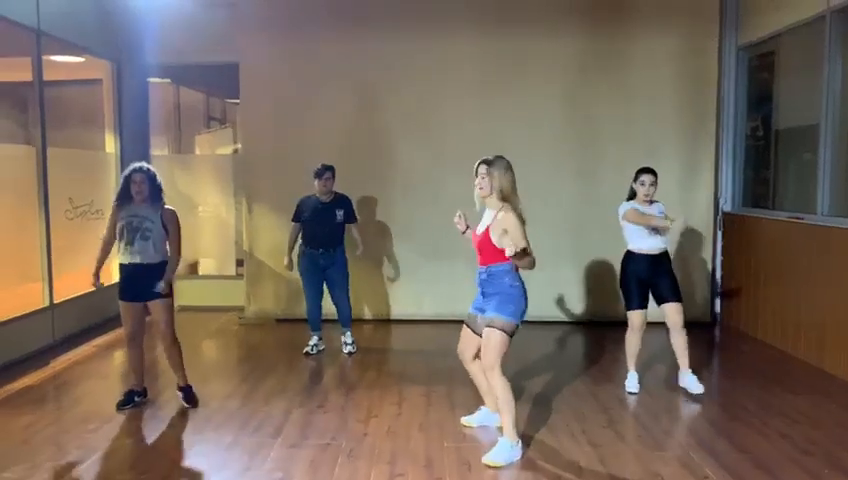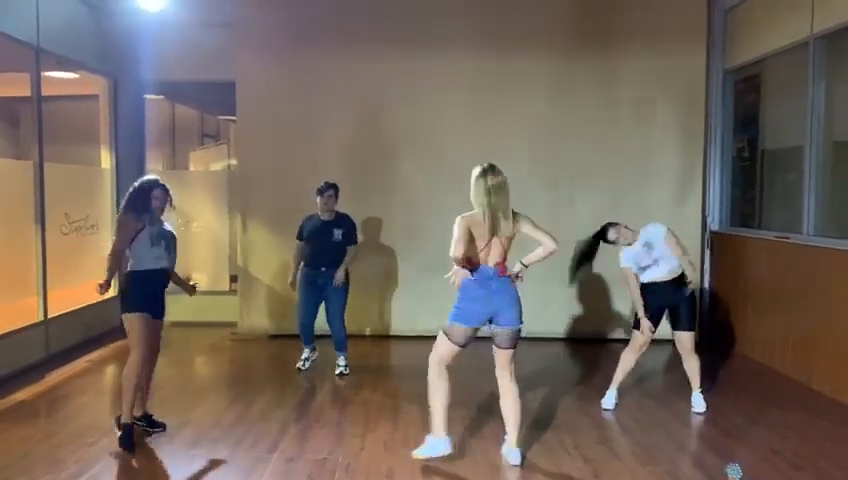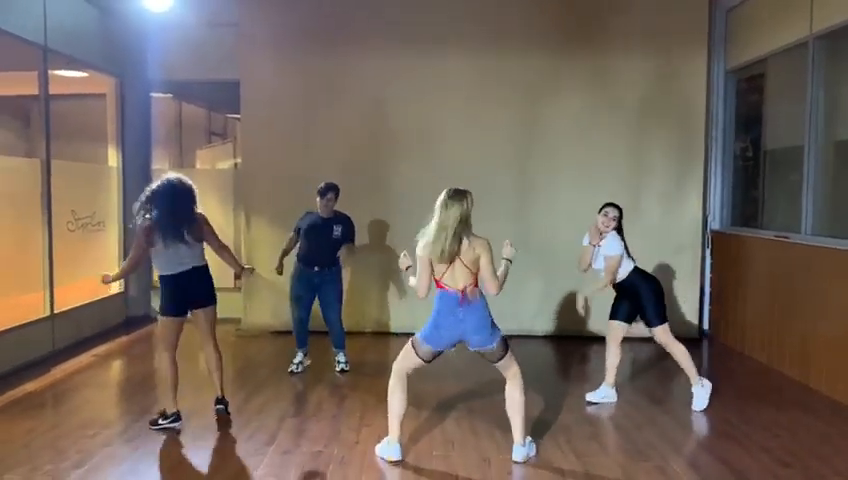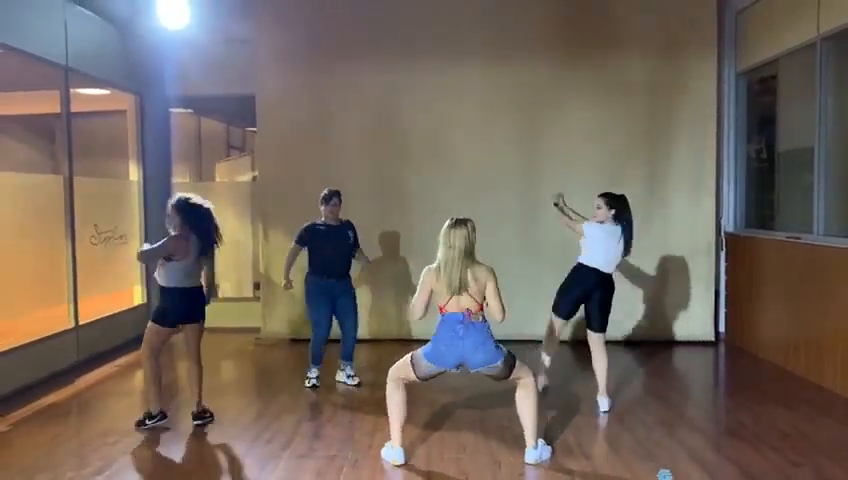
dt=1s
person 1, frame 1
left shoulder: (508, 215)
right shoulder: (487, 213)
left elbow: (529, 262)
left wrist: (516, 254)
right wrist: (465, 231)
left hip: (505, 291)
right hip: (486, 291)
left knee: (490, 364)
right knee: (466, 353)
left ankle: (511, 442)
right ankle: (491, 410)
person 1, frame 2
left shoulder: (467, 220)
right shoulder: (515, 219)
left elbow: (457, 252)
right elbow: (551, 245)
left wrist: (461, 268)
right wrist: (521, 266)
left hip: (475, 295)
right hip: (506, 295)
left knee: (437, 364)
right knee: (505, 373)
left ankle: (438, 438)
right ankle: (512, 447)
person 1, frame 3
left shoulder: (428, 244)
right shoulder: (480, 244)
left elbow: (422, 290)
right elbow: (493, 289)
left wrist: (408, 268)
right wrist: (506, 260)
left hip: (444, 319)
right hip: (477, 319)
left knee: (399, 371)
right knee: (513, 374)
left ankle: (392, 445)
right ankle: (521, 445)
person 1, frame 4
left shoulder: (431, 273)
right shoulder: (485, 272)
left elbow: (416, 314)
right elbow: (498, 315)
left hip: (445, 342)
right hip: (480, 343)
left knee: (395, 377)
right knee: (526, 378)
left ankle: (395, 449)
right ankle: (533, 449)
person 2, frame 1
left shoulder: (165, 213)
right shoulder: (120, 211)
left elbow: (176, 250)
right elbow: (107, 243)
left wrist: (167, 279)
right wrist: (96, 272)
left hip: (156, 276)
right hip: (129, 277)
left knee: (167, 334)
right knee: (132, 337)
left ankle: (184, 385)
right ankle: (137, 389)
person 2, frame 2
left shoulder: (164, 227)
right shoulder: (132, 220)
right elbow: (117, 251)
left wrist: (184, 284)
right wrist: (108, 279)
left hip: (156, 289)
right hip: (137, 287)
left knee: (151, 354)
right knee: (139, 354)
left ankle: (141, 413)
right ankle: (125, 421)
person 2, frame 3
left shoulder: (149, 226)
right shoulder: (197, 220)
left elbow: (133, 263)
right elbow: (219, 247)
left wrist: (113, 278)
right wrist: (240, 269)
left hip: (172, 288)
right hip: (200, 282)
left knee: (166, 351)
right knee: (209, 343)
left ankle: (171, 412)
right ankle: (220, 399)
person 2, frame 4
left shoulder: (177, 240)
right shoulder: (203, 239)
left elbow: (143, 256)
right elbow: (209, 269)
left wrist: (149, 247)
right wrist: (210, 288)
left hip: (173, 301)
right hip: (195, 298)
left knee: (149, 355)
right knee: (193, 356)
left ankle: (155, 412)
right ankle: (199, 409)
person 3, frame 1
left shoulder: (659, 207)
right shoulder: (627, 208)
right elbow: (645, 220)
right wrist: (667, 223)
left hip: (661, 266)
right hip: (636, 267)
left knee: (676, 322)
right knee: (636, 325)
left ankle: (686, 374)
right ankle: (632, 373)
person 3, frame 2
left shoulder: (655, 231)
right shoulder: (625, 255)
left elbow: (680, 253)
right elbow: (634, 288)
left wrist: (690, 271)
right wrist: (642, 317)
left hip: (679, 290)
right hip: (650, 294)
left knee: (686, 348)
right knee: (636, 345)
left ankle: (696, 395)
right ankle: (612, 392)
person 3, frame 3
left shoulder: (613, 242)
right shoulder: (591, 236)
left elbow: (607, 279)
right elbow: (583, 267)
left wrist: (585, 294)
right wrist: (592, 243)
left hip: (644, 288)
right hip: (625, 293)
left knee: (664, 339)
right knee: (612, 338)
left ankle: (699, 384)
right ankle: (608, 389)
person 3, frame 4
left shoulder: (595, 228)
right shoulder: (620, 232)
left elbow: (571, 223)
left wrist: (560, 208)
right wrist: (565, 206)
left hip: (583, 278)
right hip: (604, 286)
left knee: (554, 328)
right knee: (597, 343)
left ankle: (542, 375)
right ankle: (603, 396)
person 4, frame 1
left shoulder: (343, 202)
right shoulder: (304, 203)
left elbow: (351, 225)
right elbow: (295, 228)
left wrist: (359, 243)
right wrist: (288, 255)
left hip: (335, 256)
right hip: (309, 257)
left knee: (341, 298)
right knee: (312, 300)
left ankle: (347, 336)
right ankle: (316, 339)
person 4, frame 2
left shoulder: (345, 222)
right shoulder: (308, 222)
left elbow: (351, 249)
right elbow: (299, 247)
left wrist: (342, 268)
right wrist: (293, 273)
left hip: (334, 276)
right hip: (309, 275)
left knee: (336, 319)
right knee: (304, 318)
left ankle: (341, 359)
right ankle: (309, 350)
person 4, frame 3
left shoulder: (344, 221)
right shoulder: (306, 218)
left elbow: (350, 245)
right elbow: (293, 239)
left wrist: (346, 249)
right wrist: (281, 258)
left hip: (329, 275)
right hip: (303, 273)
left knee: (333, 317)
right knee: (299, 316)
left ankle: (340, 355)
right ankle: (301, 355)
person 4, frame 4
left shoulder: (348, 227)
right shoulder: (311, 229)
left elbow: (356, 250)
right elbow: (294, 250)
left wrist: (363, 258)
right wrist: (286, 276)
left hip: (343, 285)
right hip: (318, 285)
left knee: (350, 328)
right knee: (321, 330)
left ankle: (346, 370)
right ankle: (313, 371)
